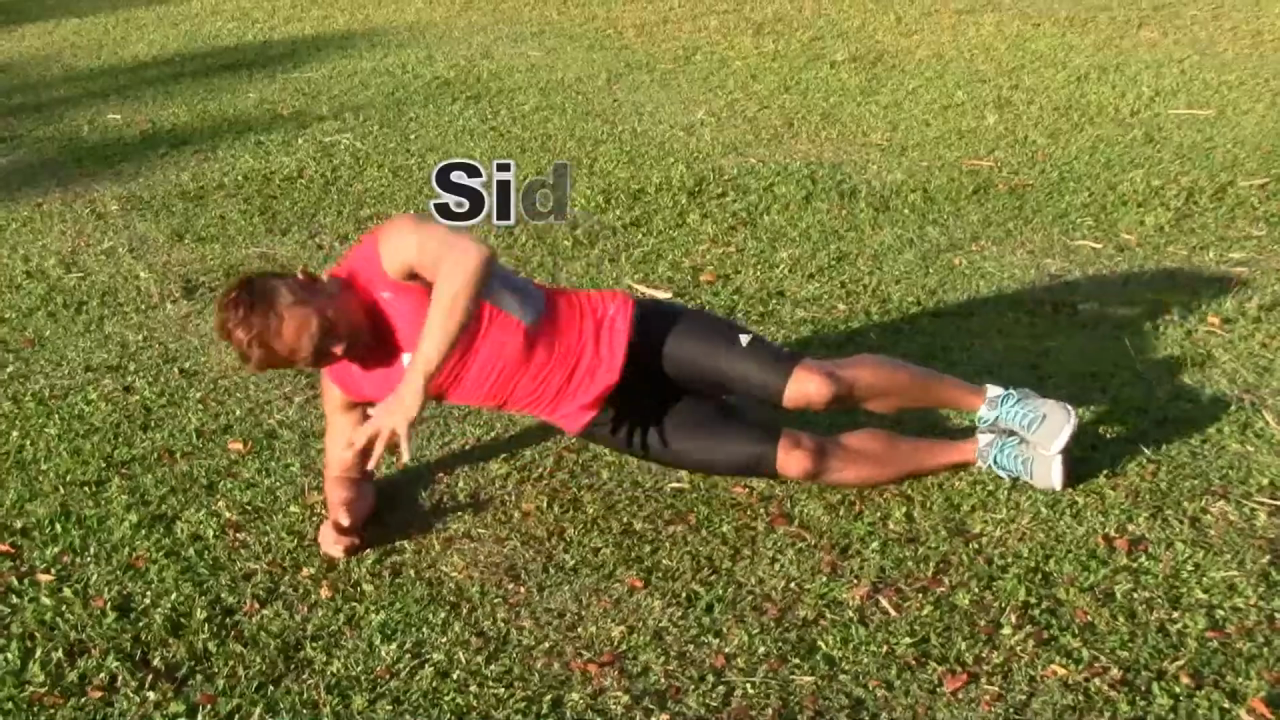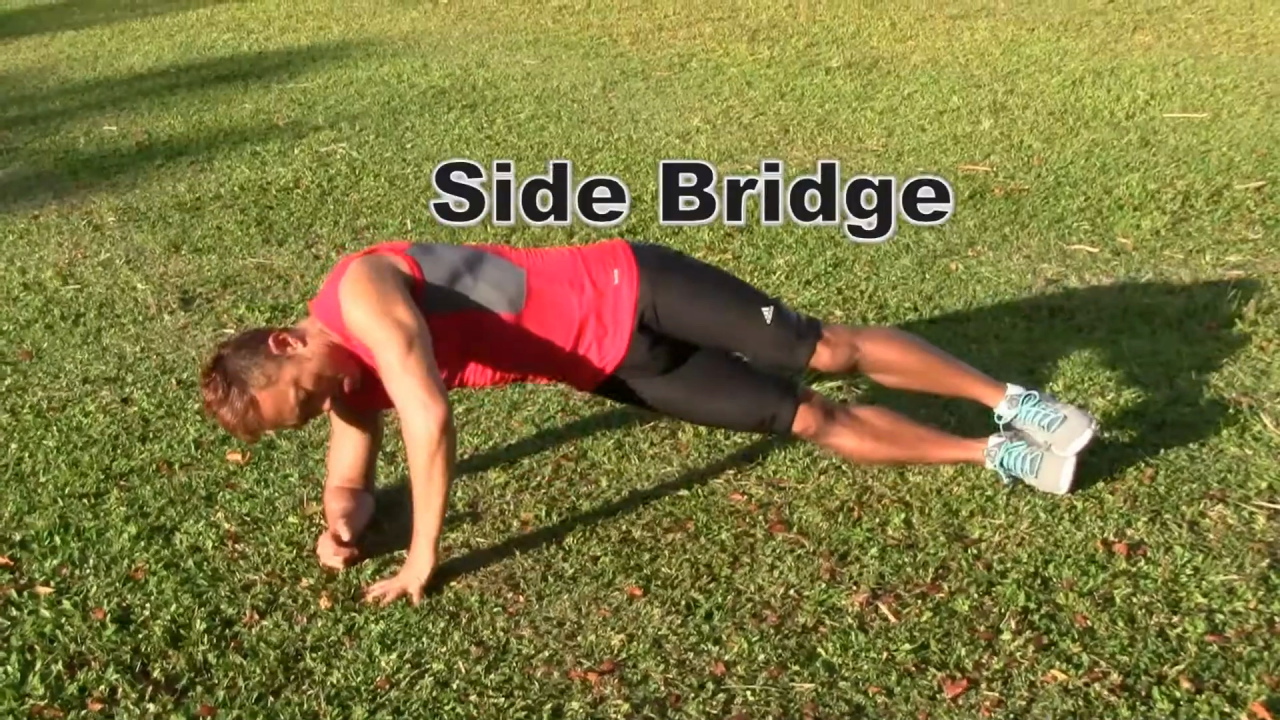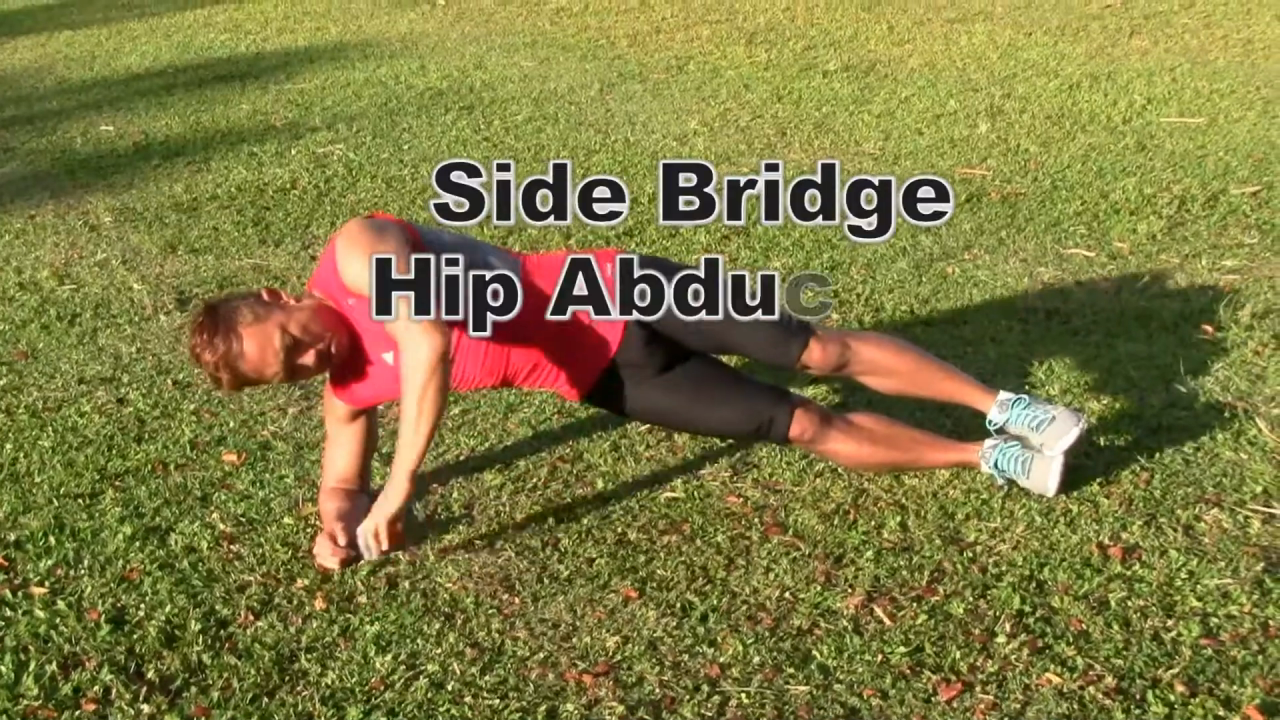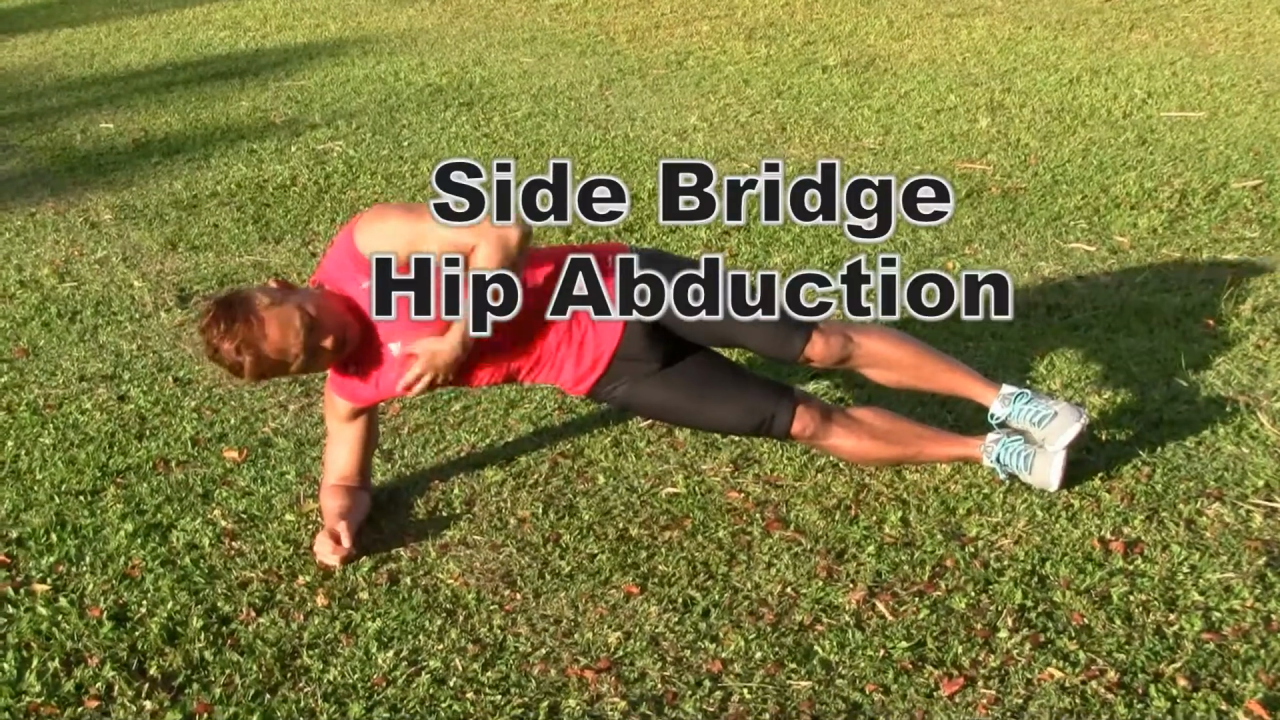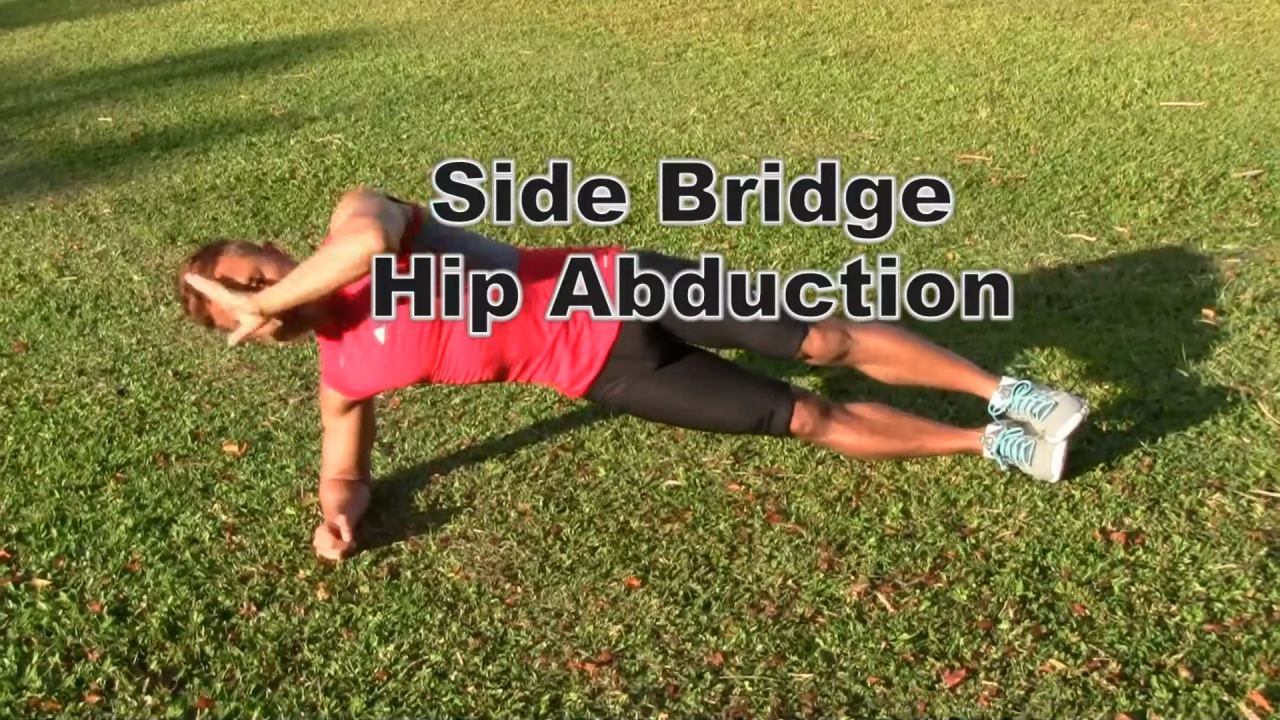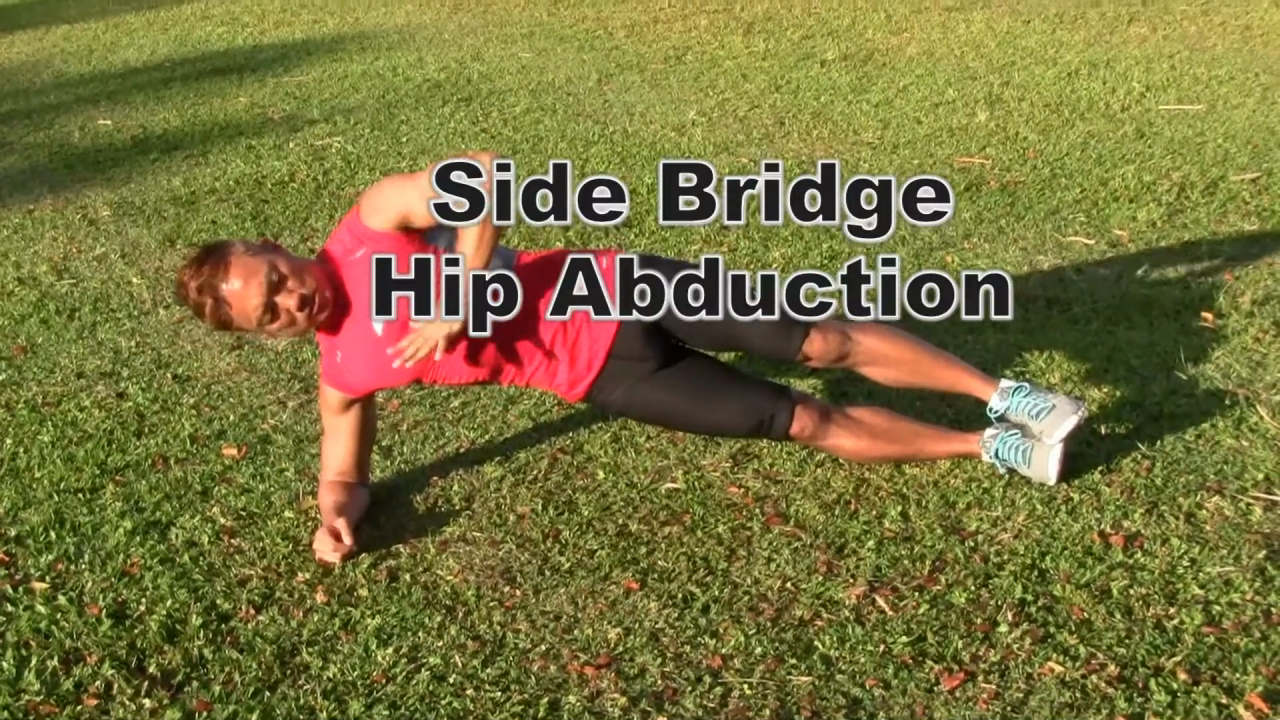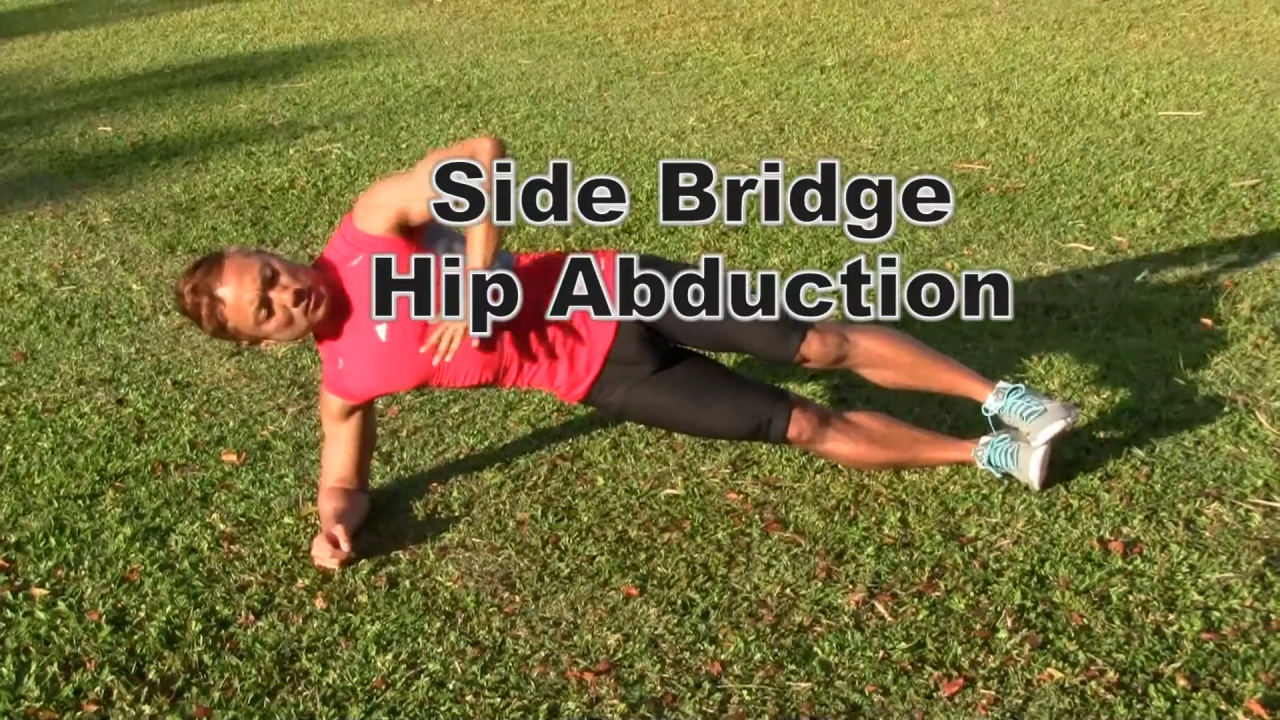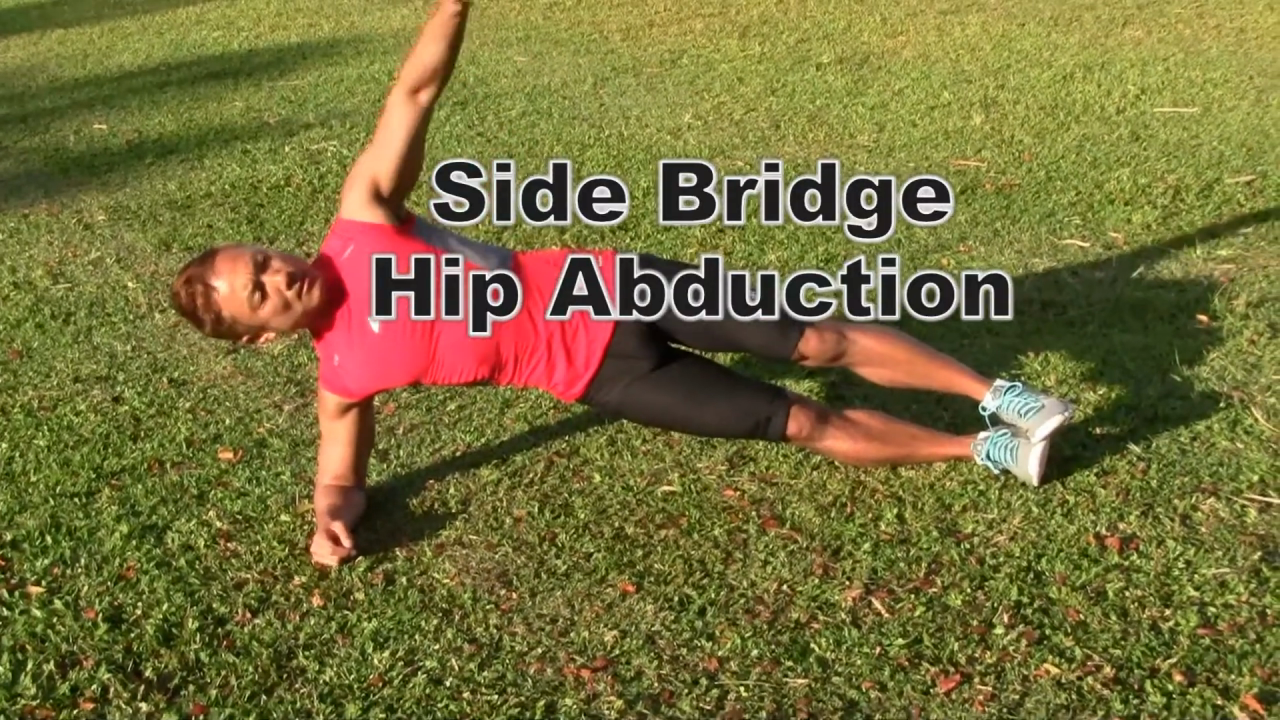
dt=0.5s
person 1, frame 1
left shoulder: (389, 249)
right shoulder: (341, 377)
left elbow: (469, 257)
right elbow: (346, 469)
left wrist: (414, 386)
right wrist: (343, 509)
left hip: (624, 336)
right hip: (603, 414)
left knee: (818, 387)
right knee: (804, 457)
left ankle: (991, 402)
right ankle: (982, 453)
person 1, frame 2
left shoulder: (360, 289)
right shoulder: (352, 391)
left elbow: (431, 419)
right elbow: (349, 485)
left wrist: (423, 556)
right wrist: (339, 527)
left hip: (625, 289)
right hip: (613, 370)
left knee: (829, 349)
right knee: (810, 420)
left ankle: (1010, 402)
right ankle: (995, 455)
person 1, frame 3
left shoulder: (356, 252)
right shoulder: (346, 384)
left elbow: (430, 346)
right elbow: (342, 480)
left wrist: (401, 484)
right wrist: (335, 526)
left hip: (619, 297)
right hip: (604, 381)
left knee: (820, 349)
right knee: (806, 428)
left ankle: (1000, 404)
right ankle: (987, 459)
person 1, frame 4
left shoulder: (365, 243)
right shoulder: (350, 389)
left elbow: (507, 230)
right elbow: (344, 478)
left wrist: (459, 336)
right wrist: (336, 524)
left hip: (619, 289)
right hip: (604, 376)
left knee: (822, 340)
right knee: (807, 425)
left ankle: (1005, 402)
right ankle: (989, 456)
person 1, frame 5
left shoulder: (352, 226)
right shoulder: (345, 374)
left elbow: (379, 231)
right elbow: (347, 472)
left wrist: (264, 295)
right wrist: (337, 514)
left hip: (617, 292)
right hip: (605, 373)
left knee: (824, 340)
right knee: (810, 419)
left ankle: (1004, 392)
right ankle: (989, 445)
person 1, frame 6
left shoulder: (373, 217)
right shoulder: (343, 372)
left elbow: (486, 175)
right elbow: (344, 470)
left wrist: (458, 304)
right wrist: (336, 516)
left hip: (616, 292)
right hip: (602, 377)
left knee: (825, 340)
right knee: (806, 424)
left ankle: (1002, 396)
right ankle: (988, 447)
person 1, frame 7
left shoulder: (369, 223)
right shoulder: (344, 380)
left elbow: (484, 152)
right elbow: (344, 478)
left wrist: (476, 281)
right wrist: (335, 522)
left hip: (617, 294)
right hip: (605, 378)
left knee: (822, 343)
right knee: (807, 427)
left ankle: (997, 397)
right ankle: (985, 456)
person 1, frame 8
left shoulder: (360, 213)
right shoulder: (341, 376)
left elbow: (418, 87)
right elbow: (341, 475)
right wrist: (331, 518)
left hip: (614, 290)
right hip: (598, 376)
left knee: (820, 341)
right knee: (802, 425)
left ankle: (994, 394)
right ankle: (981, 451)
